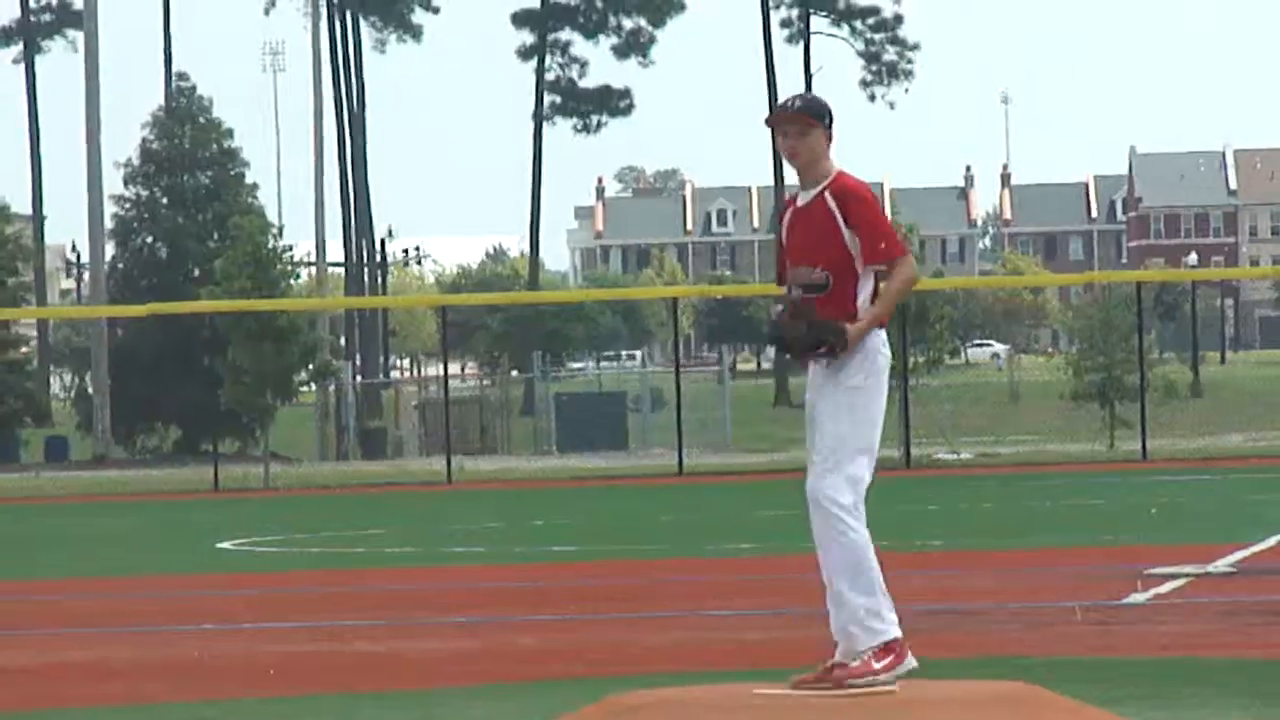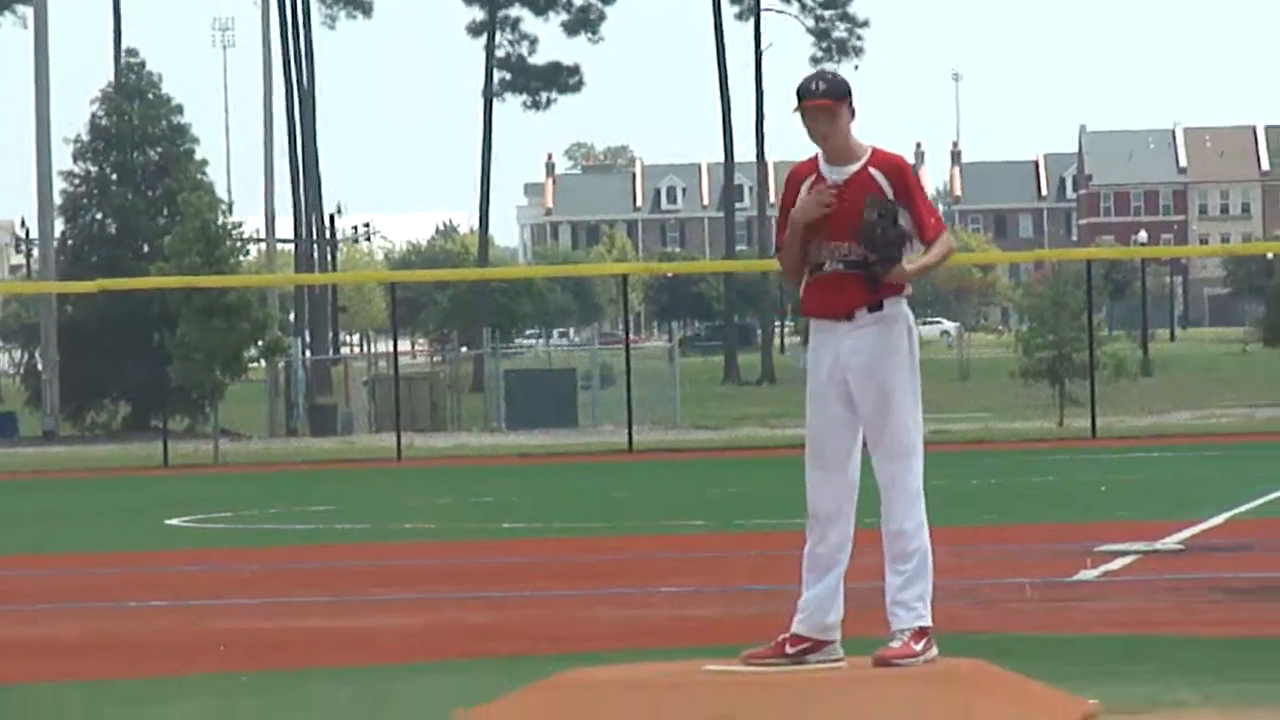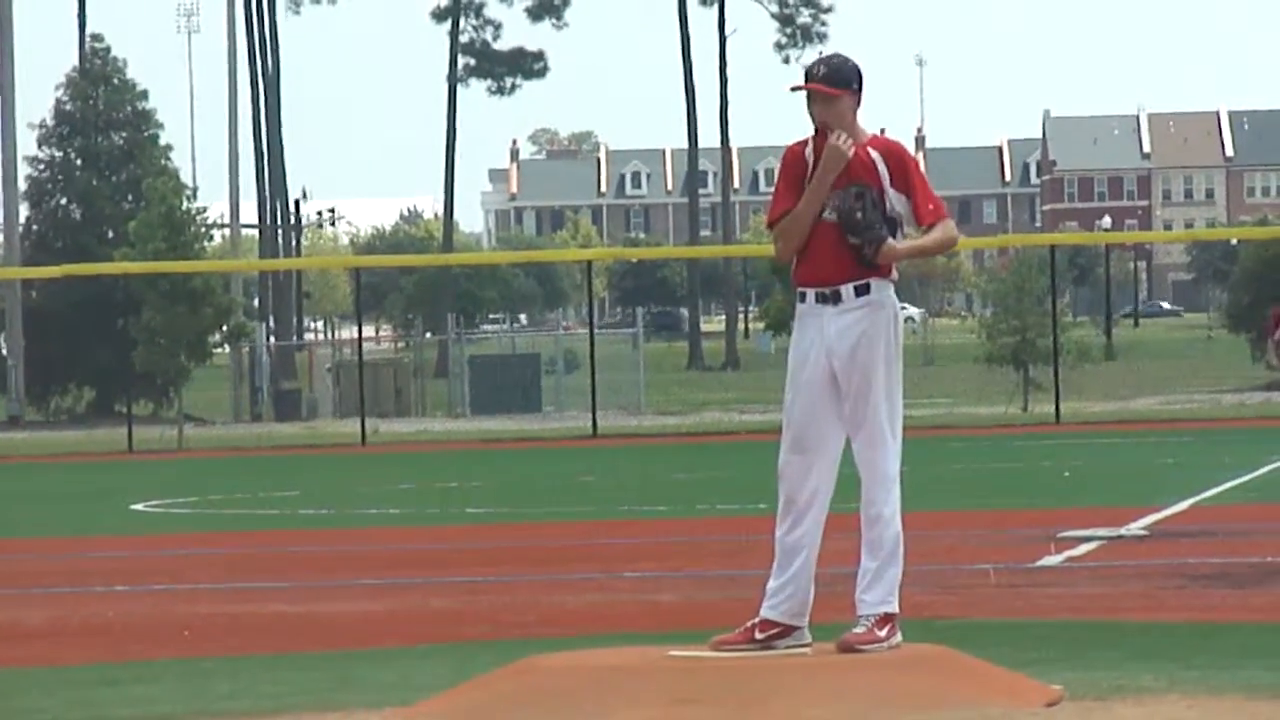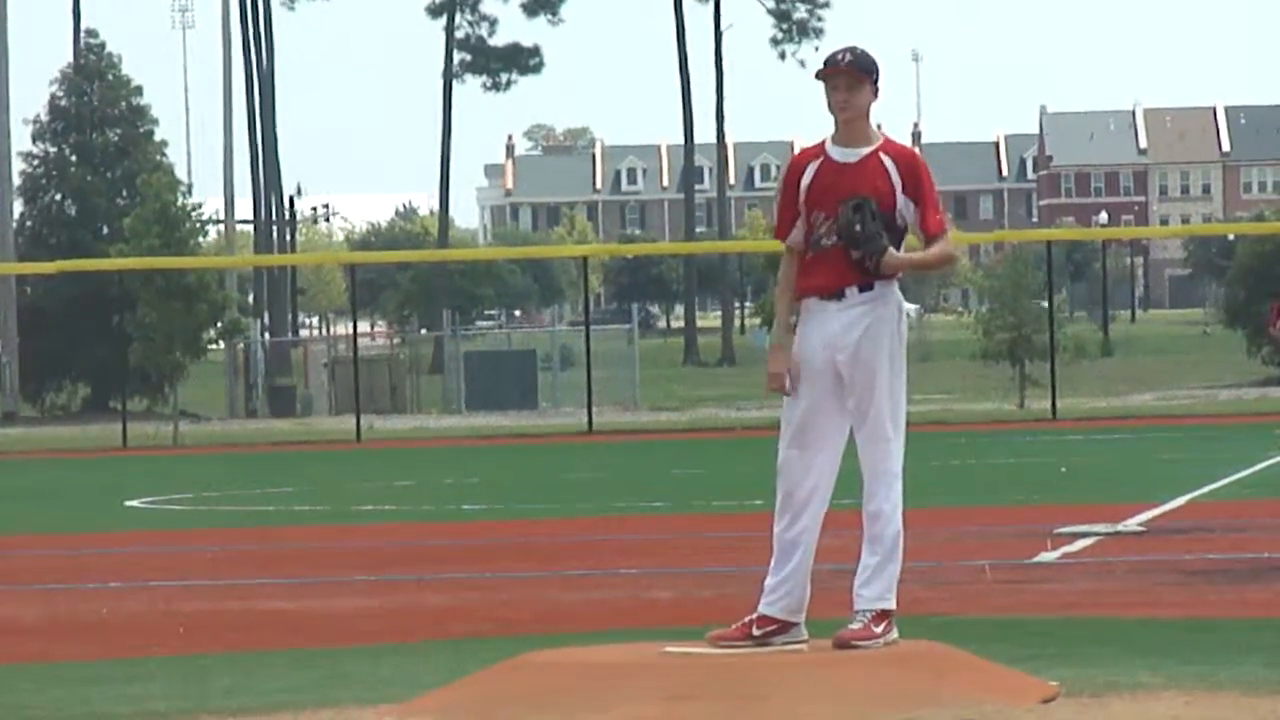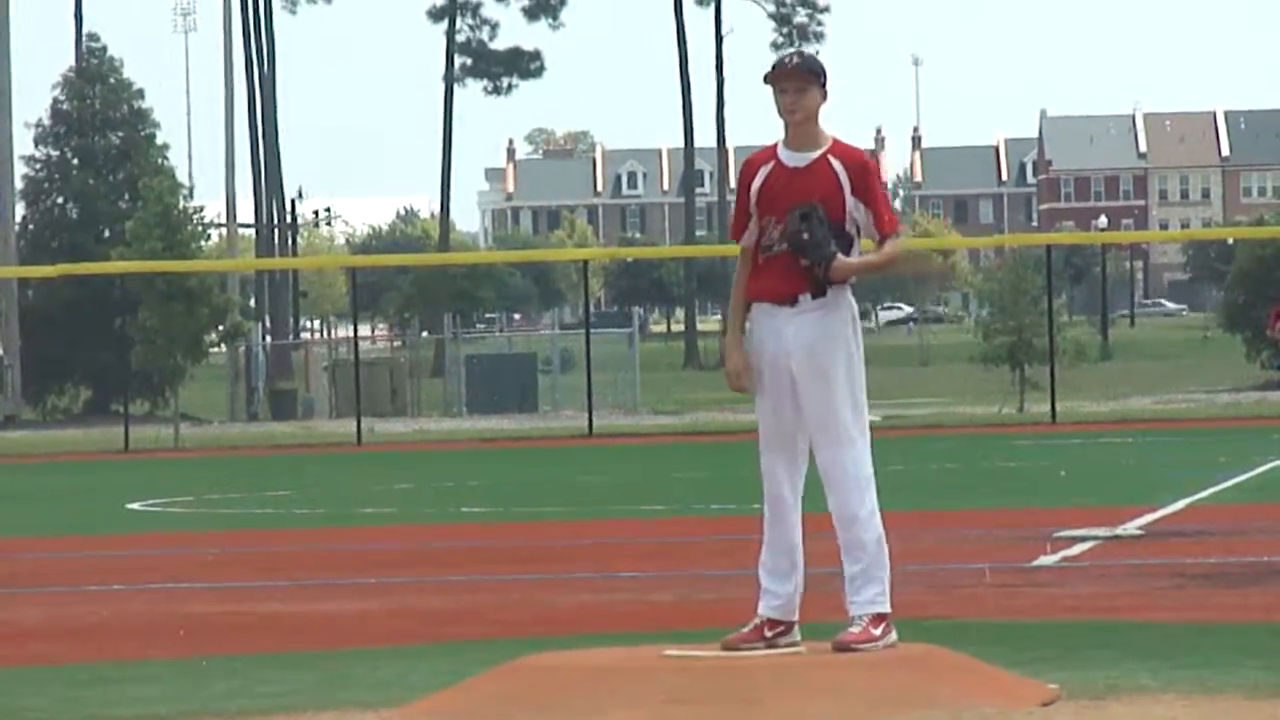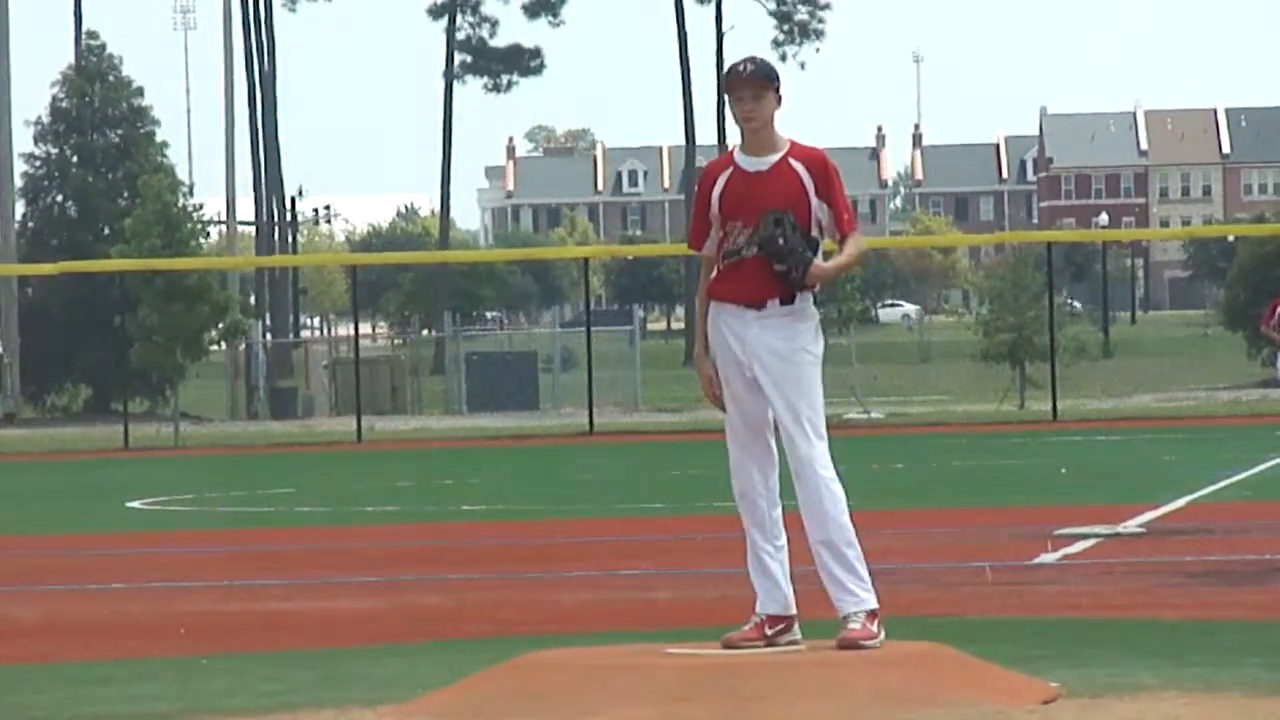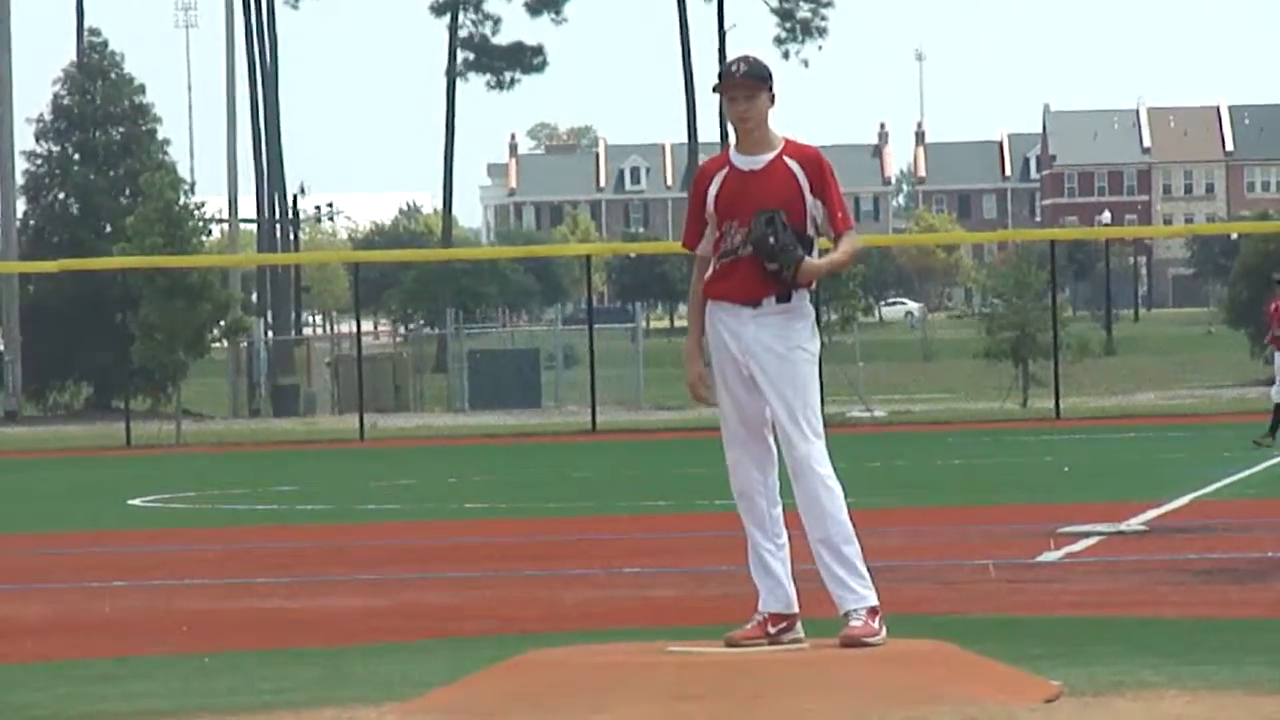
dt=0.7s
person 1, frame 1
left shoulder: (852, 195)
right shoulder: (790, 210)
left elbow: (906, 269)
left wrist: (862, 326)
left hip: (855, 358)
right hip: (818, 360)
left knee: (833, 493)
right knee: (828, 501)
left ankle: (882, 641)
right ankle: (856, 649)
person 1, frame 2
left shoulder: (891, 170)
right shoulder: (799, 181)
left elbow: (942, 240)
right elbow: (790, 275)
left wrist: (913, 267)
right wrist: (798, 223)
left hip: (882, 330)
right hip: (824, 337)
left knee: (899, 475)
right knee: (826, 483)
left ankle: (914, 626)
right ankle: (815, 628)
person 1, frame 3
left shoulder: (888, 155)
right shoulder: (799, 157)
left elbow: (946, 231)
right elbow: (783, 248)
left wrist: (901, 248)
right wrist: (825, 173)
left hip: (867, 313)
right hip: (810, 317)
left knee: (877, 460)
right knee: (800, 465)
left ankle: (880, 611)
right ankle: (784, 613)
person 1, frame 4
left shoulder: (901, 162)
right shoulder: (804, 166)
left elbow: (945, 249)
right elbow: (792, 258)
left wrist: (903, 259)
right wrist: (779, 342)
left hip: (873, 315)
right hip: (815, 320)
left knee: (880, 461)
right knee: (799, 469)
left ankle: (877, 608)
right ankle: (779, 610)
person 1, frame 5
left shoulder: (852, 164)
right shoulder: (756, 169)
left elbow: (893, 245)
right elbow: (746, 259)
left wrist: (854, 264)
right wrist: (735, 339)
left hip: (826, 319)
right hip: (770, 324)
left knee: (846, 463)
right knee: (778, 471)
left ankle: (872, 610)
right ankle: (777, 613)
person 1, frame 6
left shoulder: (812, 165)
right shoulder: (714, 177)
left elbow: (854, 242)
right elbow: (706, 267)
left wrist: (828, 268)
right wrist: (701, 350)
left hip: (789, 323)
right hip: (729, 326)
left knee: (810, 458)
right knee: (749, 467)
left ankle: (860, 606)
right ankle: (775, 610)
person 1, frame 7
left shoulder: (807, 163)
right shoulder: (709, 176)
left elbow: (849, 241)
right elbow: (701, 267)
left wrist: (821, 265)
right wrist: (692, 350)
left hip: (785, 321)
right hip: (726, 325)
left knee: (807, 456)
right knee: (748, 466)
left ankle: (861, 603)
right ankle: (777, 609)
